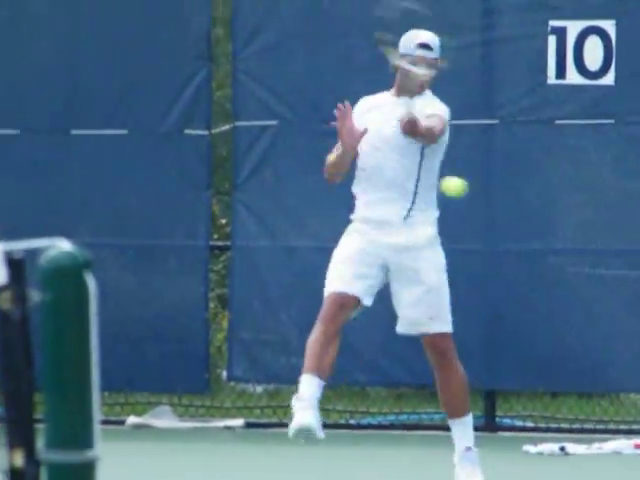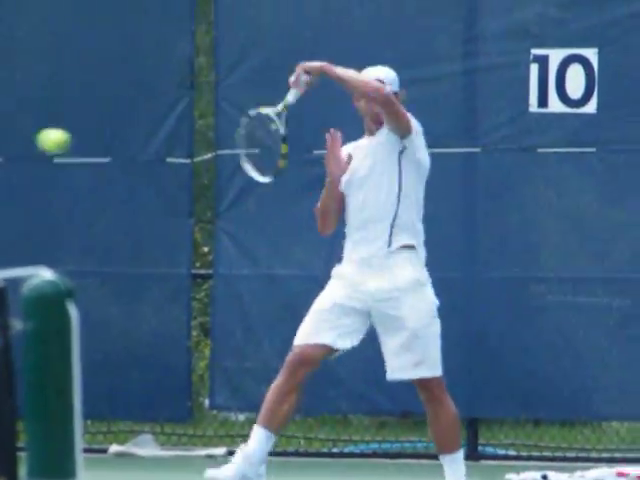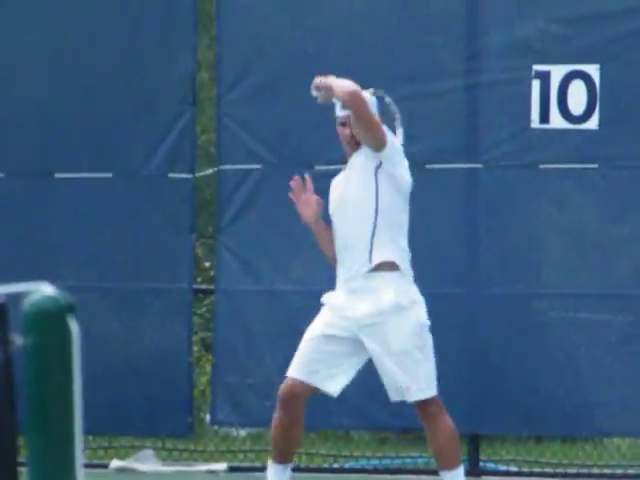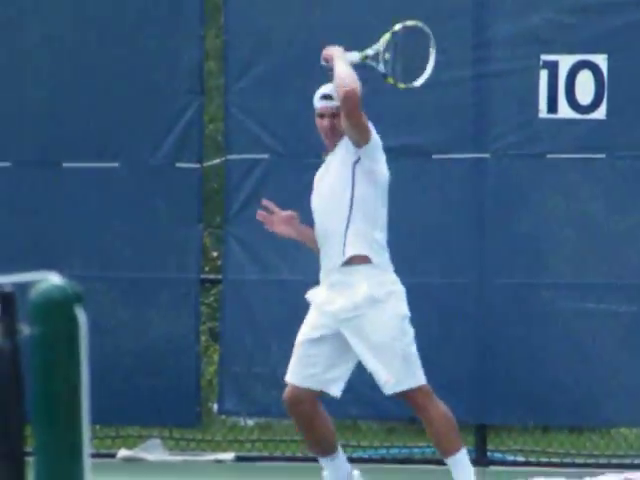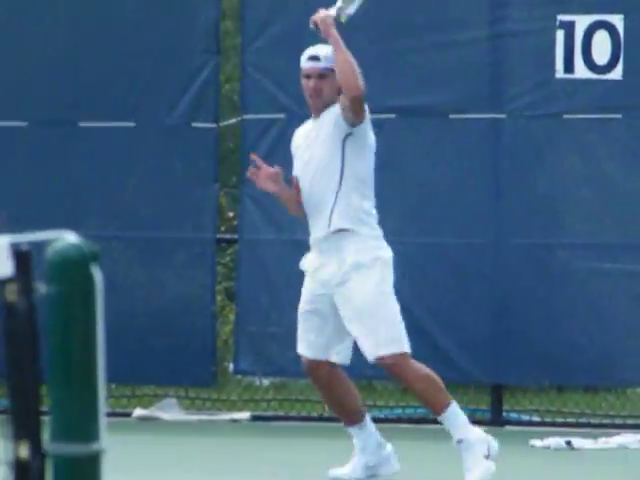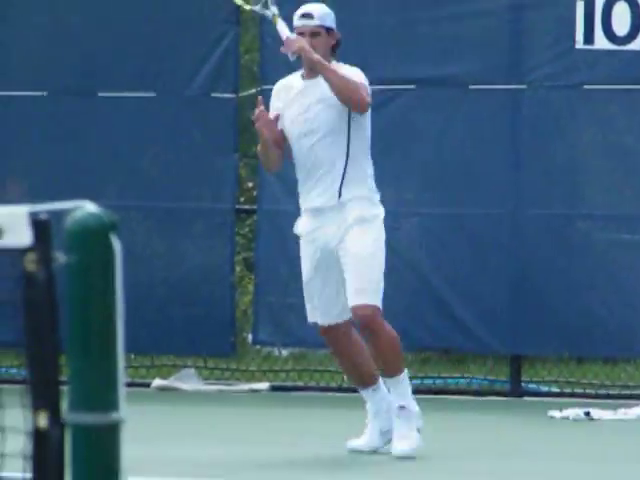
dt=0.1s
person 1, frame 1
left shoulder: (435, 110)
right shoulder: (367, 107)
left elbow: (427, 131)
right elbow: (333, 174)
left wrist: (414, 118)
right wrist: (346, 146)
left hip: (416, 239)
right hip: (365, 231)
left knee: (440, 347)
right knee: (335, 308)
right ankle: (305, 413)
person 1, frame 2
left shoulder: (407, 134)
right shoulder: (347, 155)
left elbow: (383, 96)
right elbow: (325, 227)
left wrist: (326, 69)
right wrist: (334, 177)
left hip: (403, 279)
right hip: (353, 278)
left knee: (431, 387)
right knee: (299, 361)
person 1, frame 3
left shoulder: (385, 153)
right shoulder: (341, 182)
left elbow: (355, 95)
left wrist: (331, 84)
right wrist: (313, 220)
left hip: (390, 301)
right hip: (343, 304)
left knee: (426, 405)
right knee: (290, 395)
person 1, frame 4
left shoulder: (362, 147)
right shoulder: (325, 173)
left elbow: (352, 94)
left wrist: (339, 57)
right wrist: (299, 232)
left hip: (371, 295)
right hip: (331, 300)
left knee: (417, 395)
right knee: (297, 400)
person 1, frame 5
left shoulder: (348, 118)
right shoulder: (302, 135)
left elbow: (354, 95)
left wrist: (331, 28)
right wrist: (280, 189)
left hip: (361, 262)
right hip: (323, 264)
left knee: (394, 363)
right knee: (318, 370)
left ankle: (471, 441)
person 1, frame 6
left shoulder: (350, 76)
right shoulder: (284, 91)
left elbow: (360, 103)
right elbow: (275, 164)
left wrist: (315, 58)
right wrist: (266, 134)
left hip: (357, 217)
right hip: (314, 224)
left knee: (367, 315)
right knee: (334, 332)
left ankle: (405, 409)
right ankle: (384, 417)
